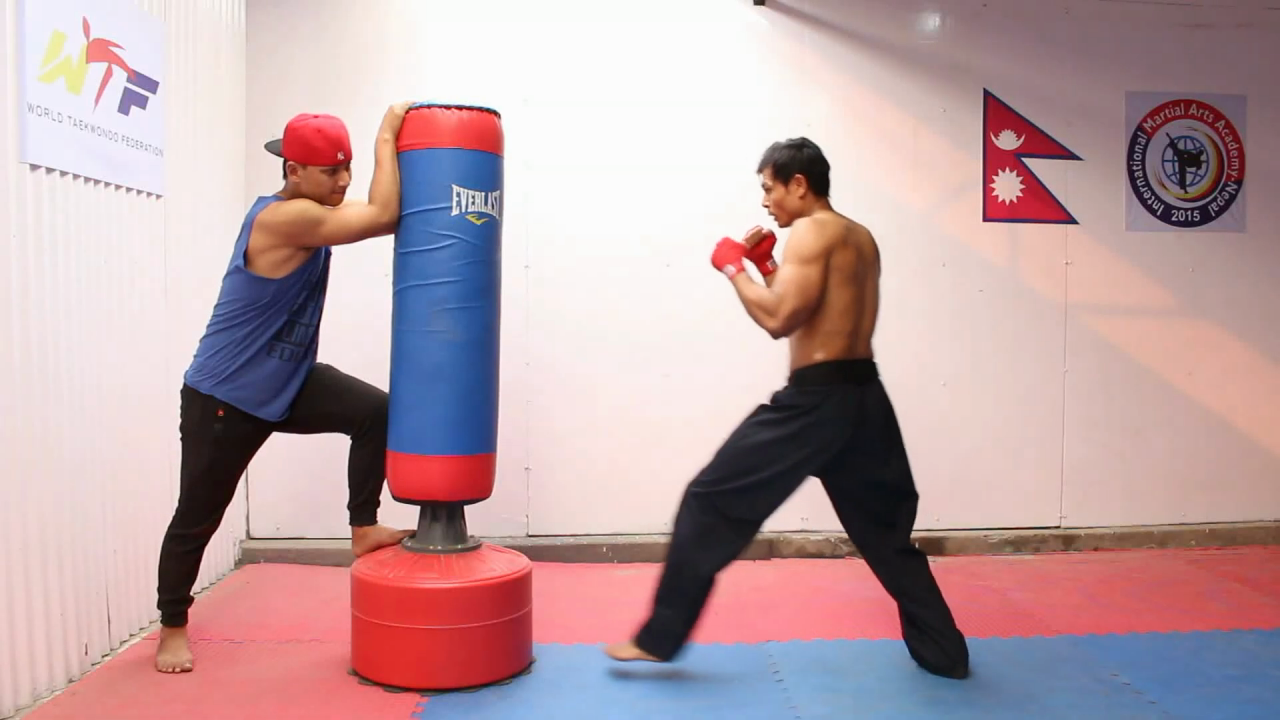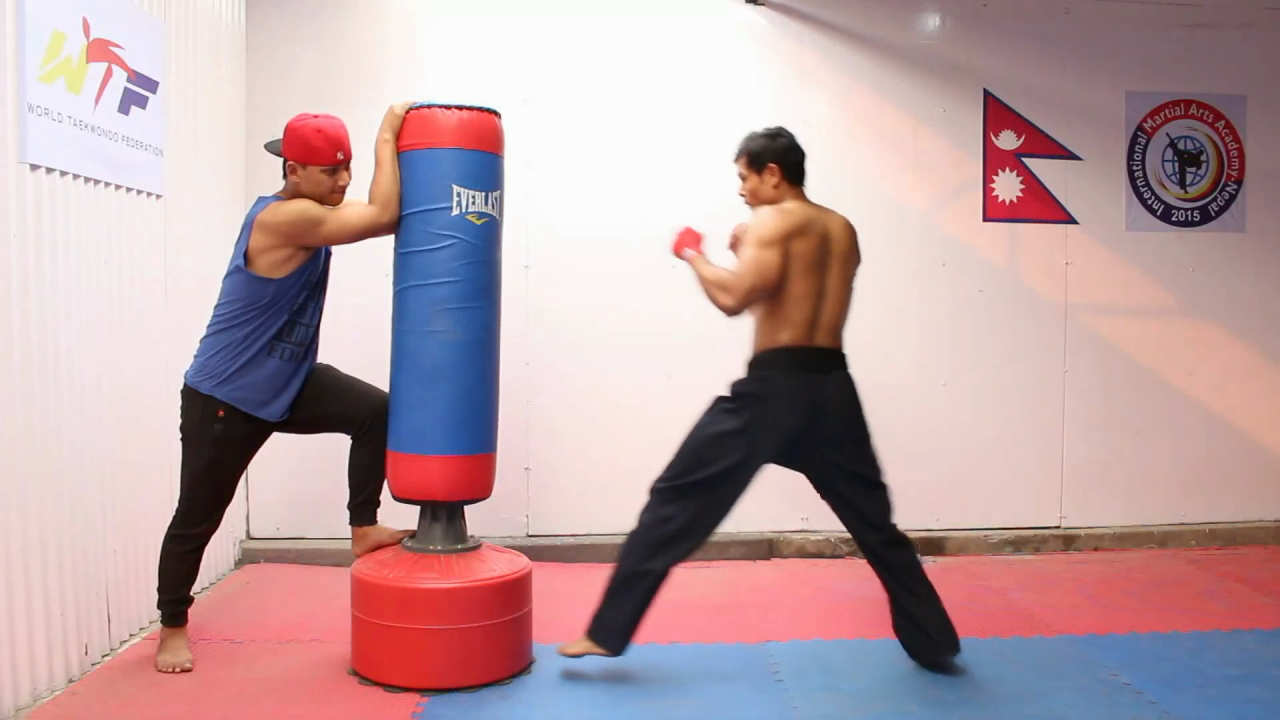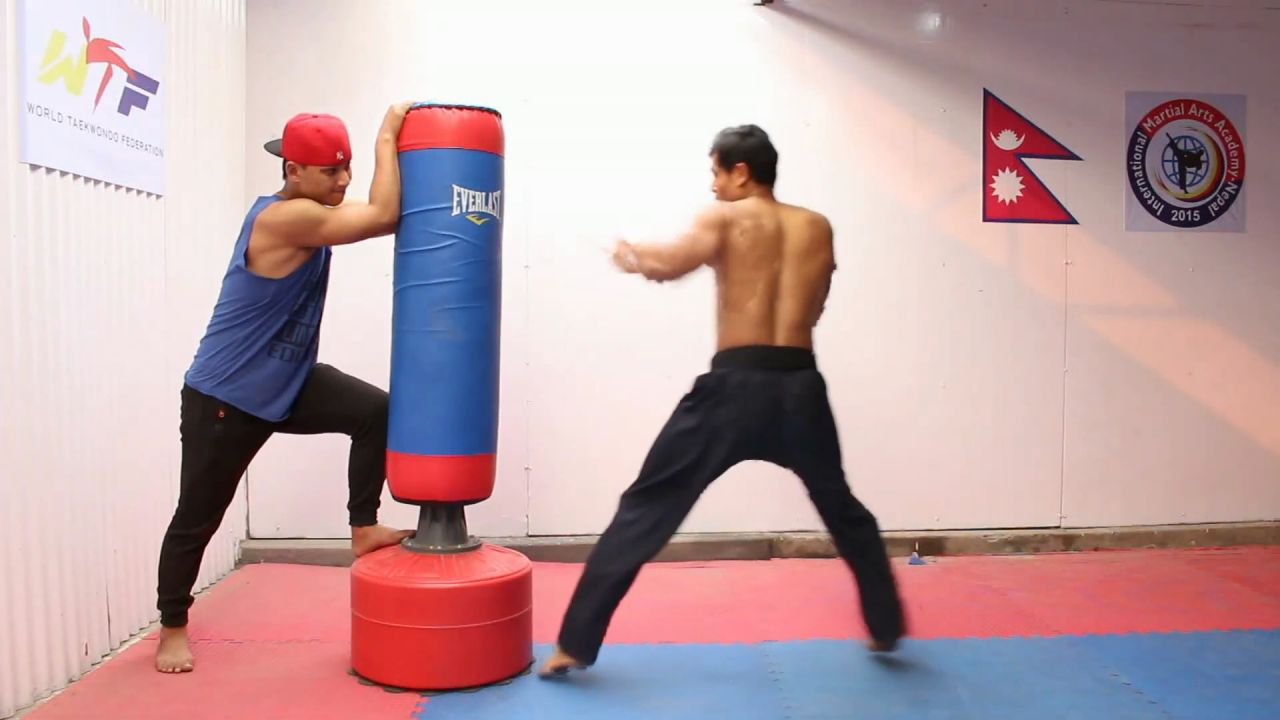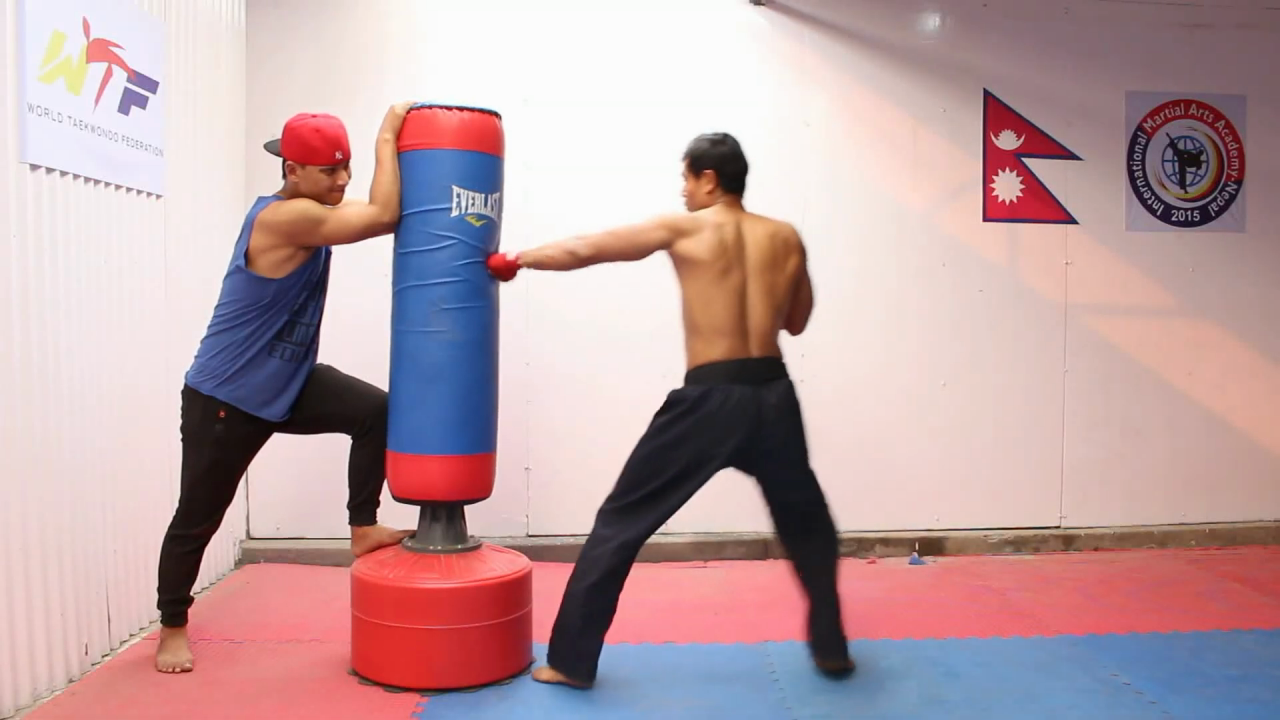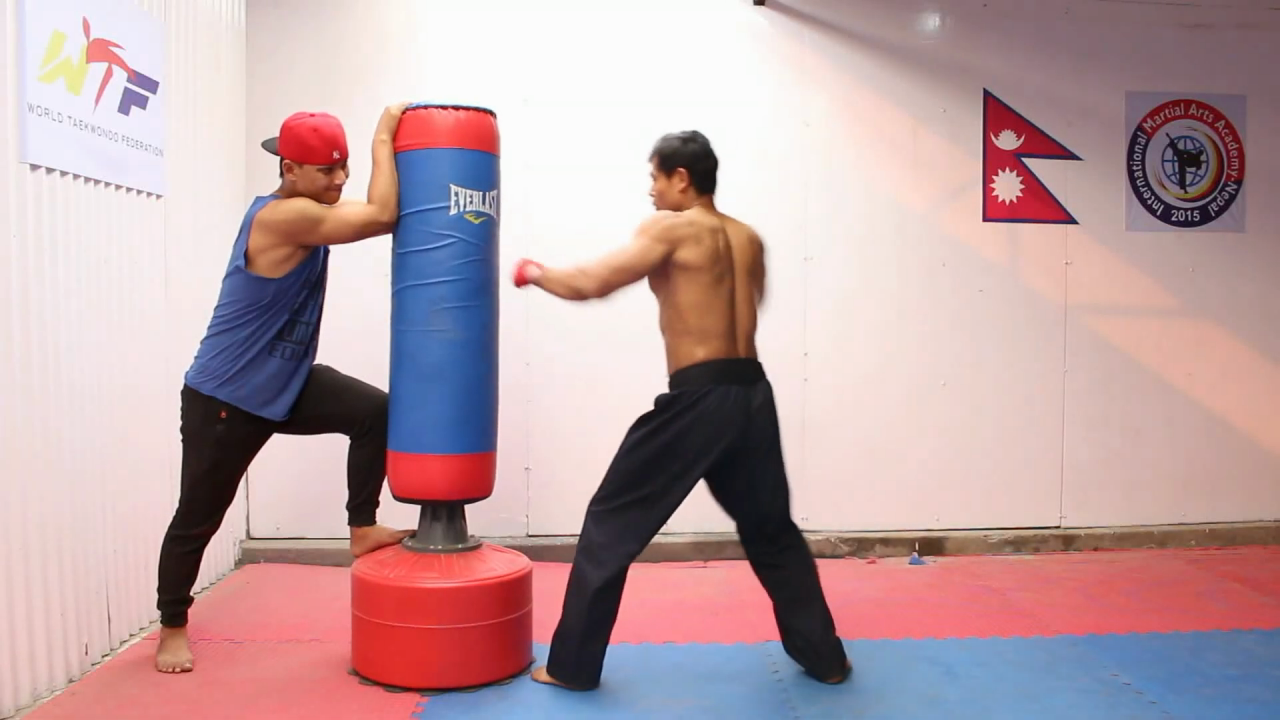
dt=0.3s
person 1, frame 1
left shoulder: (314, 211)
right shoulder: (282, 218)
left elbow: (383, 215)
right elbow: (381, 216)
right wrist: (388, 135)
left hip: (288, 382)
right hip: (224, 395)
left knee: (376, 412)
right knee: (199, 517)
left ankle: (363, 529)
right ankle: (173, 628)
person 1, frame 2
left shoulder: (314, 211)
right shoulder: (282, 219)
left elbow: (382, 216)
right elbow: (381, 217)
right wrist: (388, 136)
left hip: (289, 382)
right hip: (224, 395)
left knee: (375, 412)
right knee: (198, 517)
left ankle: (363, 529)
right ankle: (172, 628)
person 1, frame 3
left shoulder: (314, 212)
right shoulder: (282, 218)
left elbow: (383, 215)
right elbow: (381, 216)
right wrist: (389, 136)
left hip: (289, 383)
right hip: (224, 396)
left knee: (376, 411)
right knee: (199, 517)
left ankle: (363, 529)
right ankle: (173, 628)
person 1, frame 4
left shoulder: (314, 210)
right shoulder: (283, 218)
left elbow: (382, 215)
right elbow: (382, 217)
right wrist: (388, 136)
left hip: (289, 382)
right hip: (225, 396)
left knee: (376, 411)
right knee: (199, 517)
left ankle: (362, 529)
right ankle: (172, 628)
person 1, frame 5
left shoulder: (313, 211)
right shoulder: (280, 218)
left elbow: (379, 216)
right elbow: (379, 216)
right wrist: (384, 137)
left hip: (288, 384)
right hip: (224, 397)
left knee: (376, 412)
right knee: (199, 518)
left ankle: (362, 530)
right ankle: (172, 628)
person 2, frame 1
left shoulder: (811, 232)
right shoulder: (861, 238)
left elbow: (779, 320)
left wrist: (733, 268)
right wrist: (766, 265)
left hip: (816, 400)
right hip: (864, 398)
left knee: (710, 503)
right knee: (887, 530)
left ankle: (660, 637)
right ankle: (943, 651)
person 2, frame 2
left shoulder: (773, 220)
right shoulder: (843, 230)
left elbow: (734, 298)
left wrist: (692, 252)
left hip: (774, 387)
right hip: (831, 386)
left knee: (677, 499)
right knee: (871, 518)
left ankle: (608, 631)
right ankle: (933, 642)
person 2, frame 3
left shoulder: (725, 219)
right shoulder: (817, 227)
left elbow: (660, 264)
left wrist: (622, 247)
left hip: (735, 385)
right hip: (799, 384)
left knee: (646, 507)
right knee: (841, 506)
left ankle: (577, 642)
right ankle: (885, 625)
person 2, frame 4
left shoulder: (682, 228)
right shoulder: (785, 237)
left elbow: (585, 250)
left wrist: (516, 259)
left hip: (710, 399)
right hip: (772, 395)
left knee: (622, 521)
right knee: (805, 519)
left ankle: (571, 659)
right ankle: (830, 647)
person 2, frame 5
left shoulder: (672, 227)
right shoulder: (749, 239)
left elbow: (593, 283)
left wrist: (537, 273)
left hip: (700, 400)
right hip: (751, 394)
left knee: (610, 524)
right knee: (772, 531)
left ankle: (572, 665)
right ankle: (825, 656)
